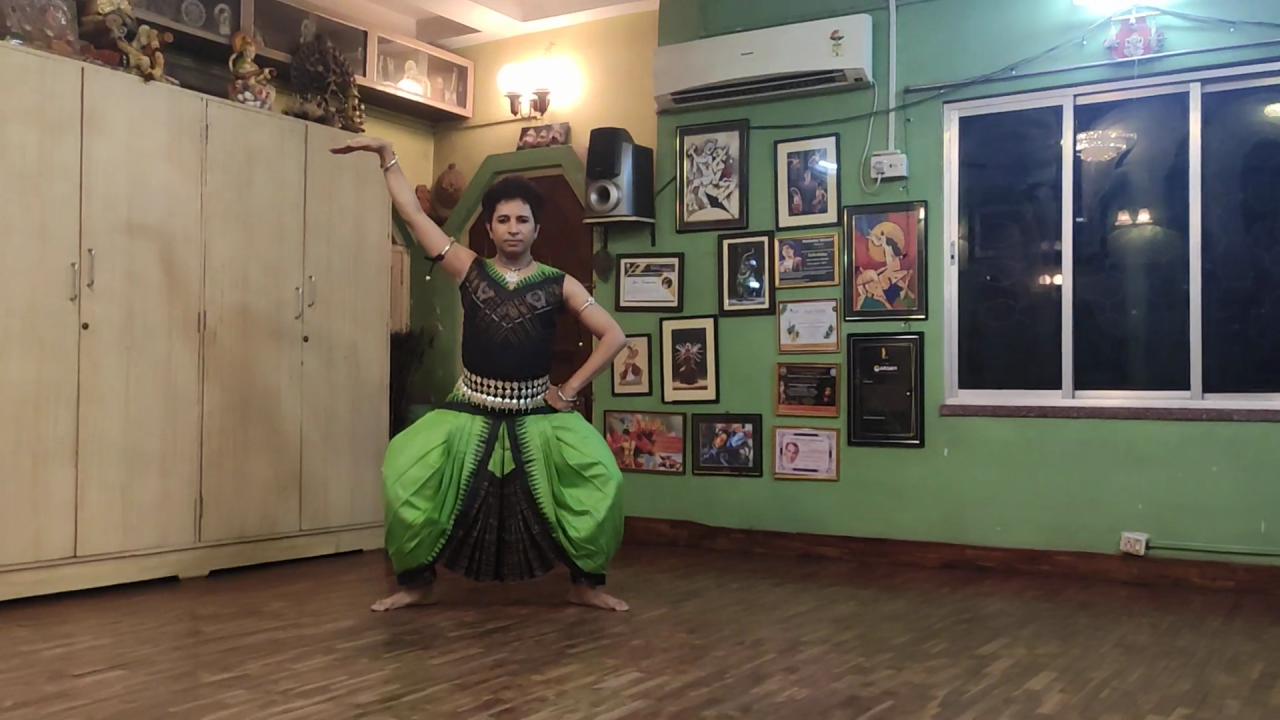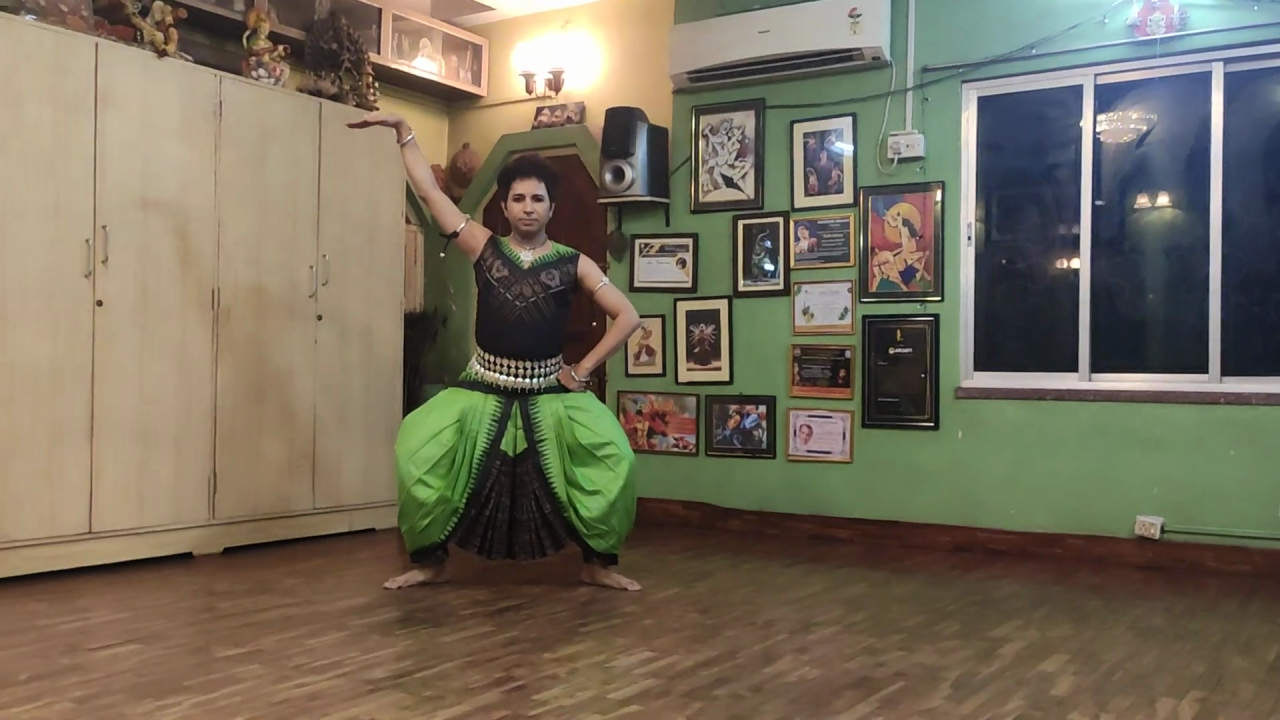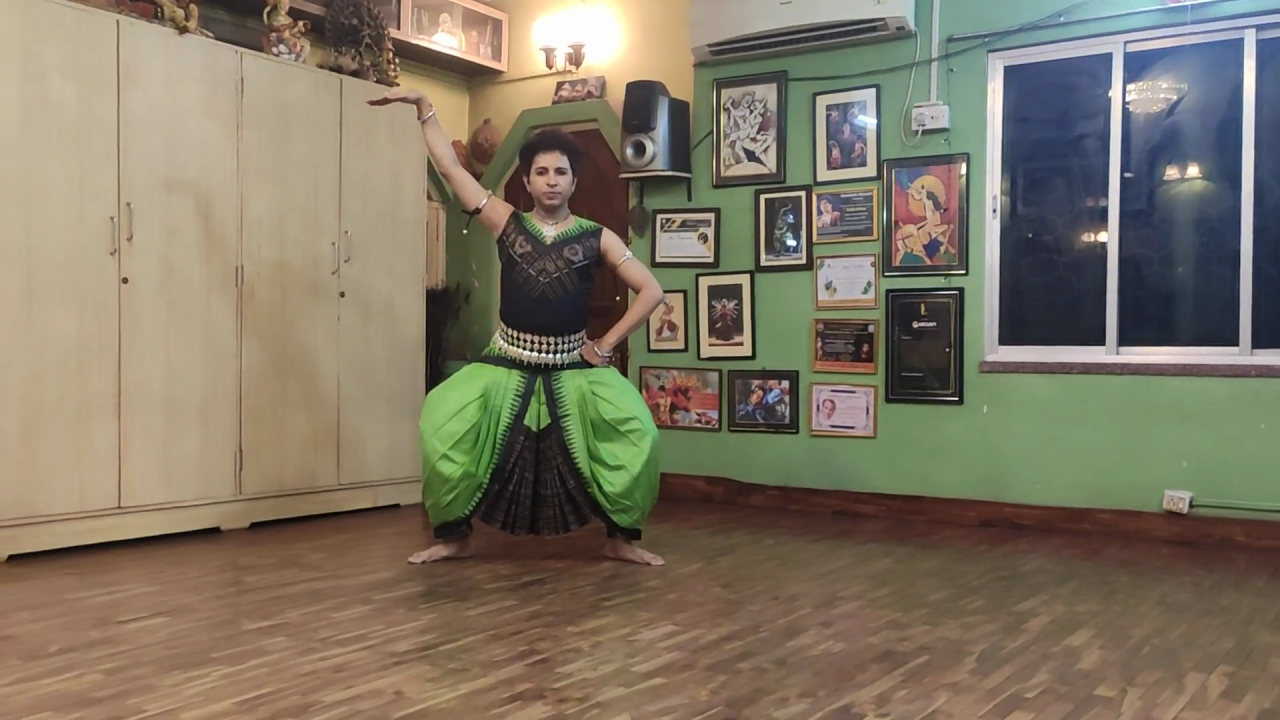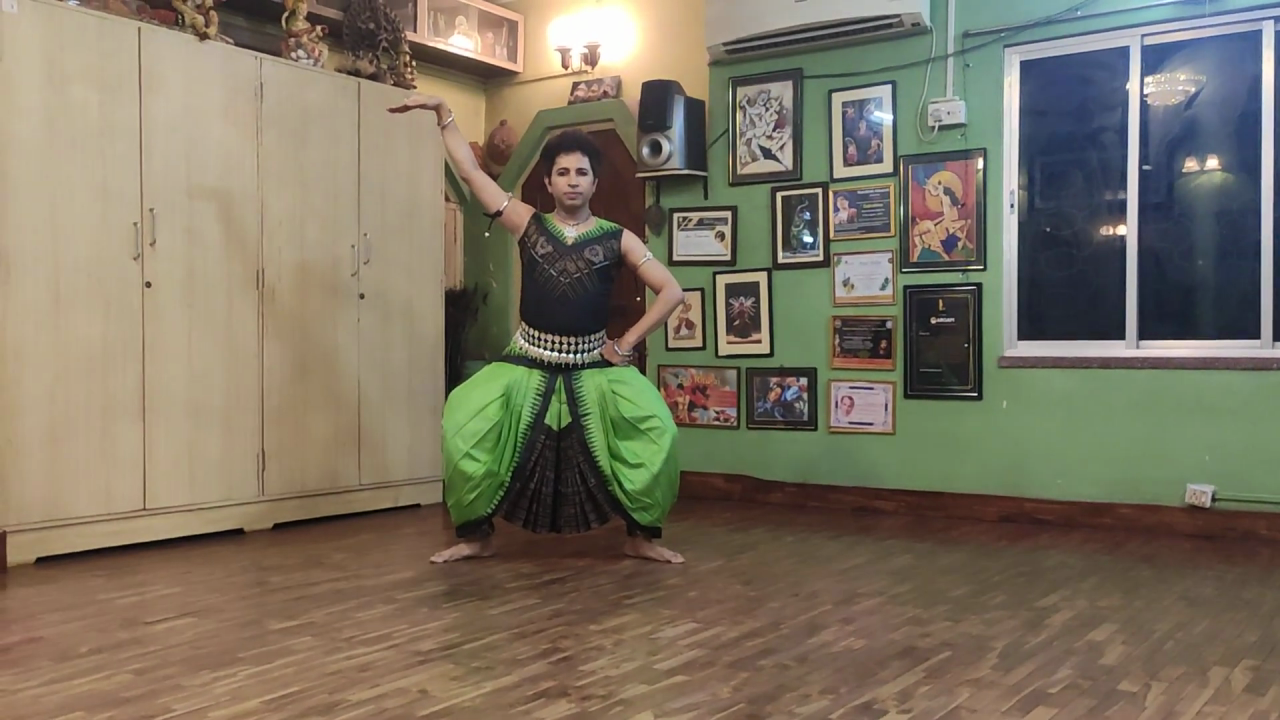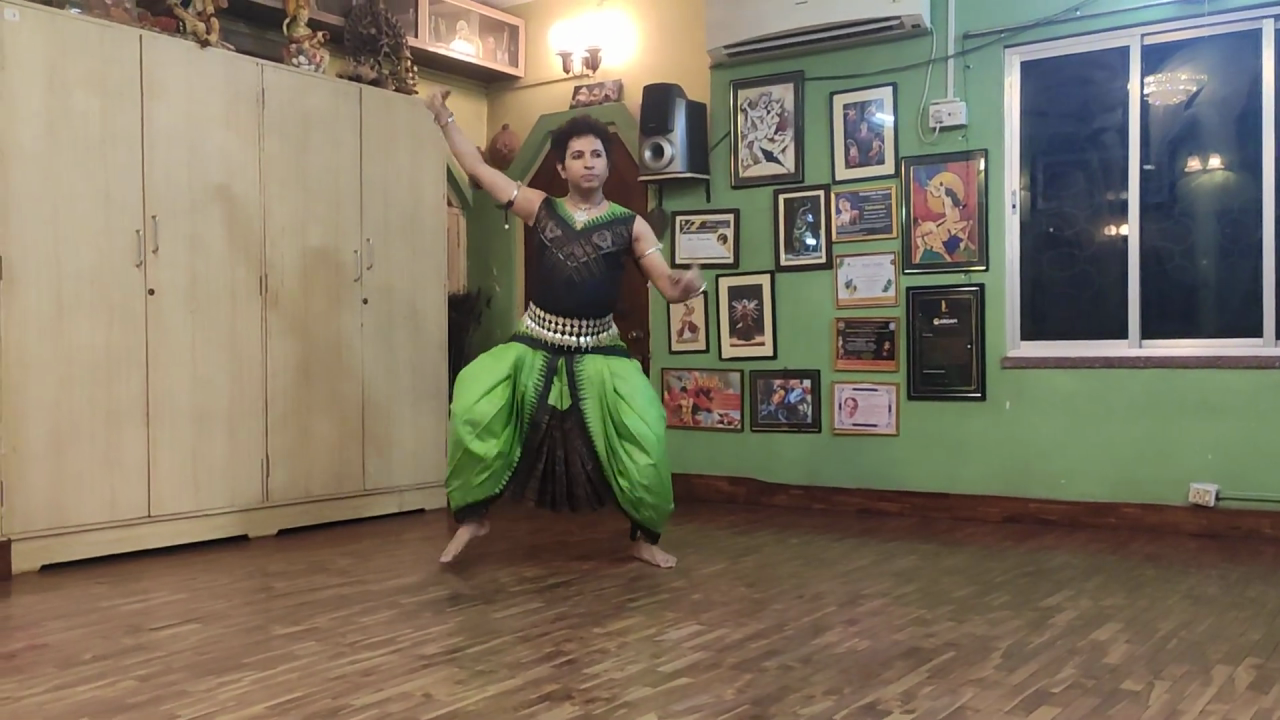
dt=1s
person 1, frame 1
left shoulder: (559, 285)
right shoulder: (470, 270)
left elbow: (613, 335)
right elbow: (413, 213)
left wrist: (571, 389)
right wrist: (386, 153)
left hip: (537, 413)
right hip: (471, 411)
left knee: (601, 476)
right knee: (405, 470)
left ankle: (586, 582)
right ankle: (417, 582)
person 1, frame 2
left shoulder: (573, 264)
right shoulder: (484, 248)
left elbow: (627, 317)
right elbow: (429, 190)
left wrist: (583, 369)
right wrist: (403, 130)
left hip: (550, 392)
right hip: (484, 389)
left knee: (613, 457)
right knee: (417, 448)
left ankle: (597, 562)
right ankle: (430, 560)
person 1, frame 3
left shoulder: (597, 238)
right shoulder: (507, 223)
left elbow: (651, 291)
right elbow: (450, 167)
left wrist: (606, 344)
right wrist: (423, 106)
left hip: (573, 366)
right hip: (507, 363)
left knee: (637, 432)
right knee: (441, 423)
left ankle: (622, 537)
right ankle: (454, 535)
person 1, frame 4
left shoulder: (618, 239)
right shoulder: (528, 225)
left elbow: (672, 291)
right elbow: (470, 171)
left wrist: (627, 343)
right wrist: (443, 112)
left hip: (594, 366)
right hip: (529, 363)
left knee: (657, 430)
right knee: (463, 423)
left ankle: (642, 535)
right ankle: (476, 534)
person 1, frame 5
left shoulder: (628, 225)
right shoulder: (539, 208)
left elbow: (671, 285)
right elbow: (477, 168)
left wrist: (685, 283)
right wrist: (444, 117)
left hip: (599, 351)
right hip: (535, 345)
left knee: (644, 432)
right knee: (472, 405)
left ankle: (644, 538)
right ankle: (473, 516)
